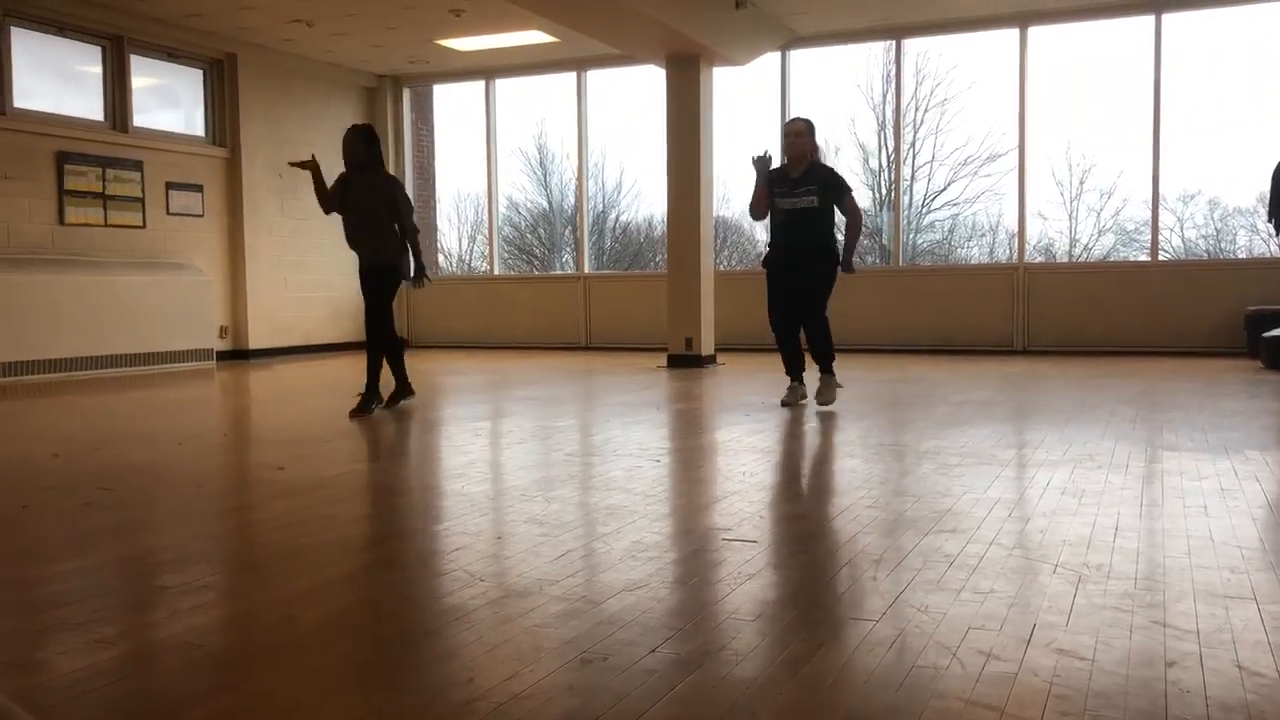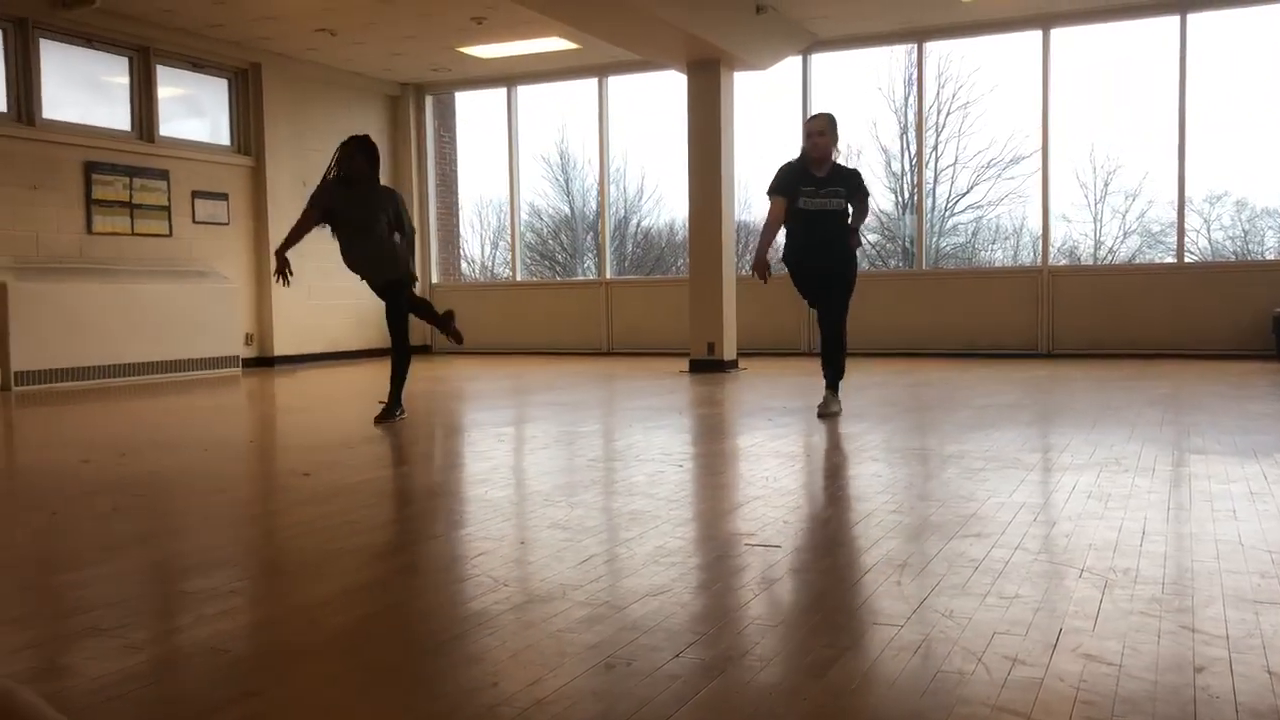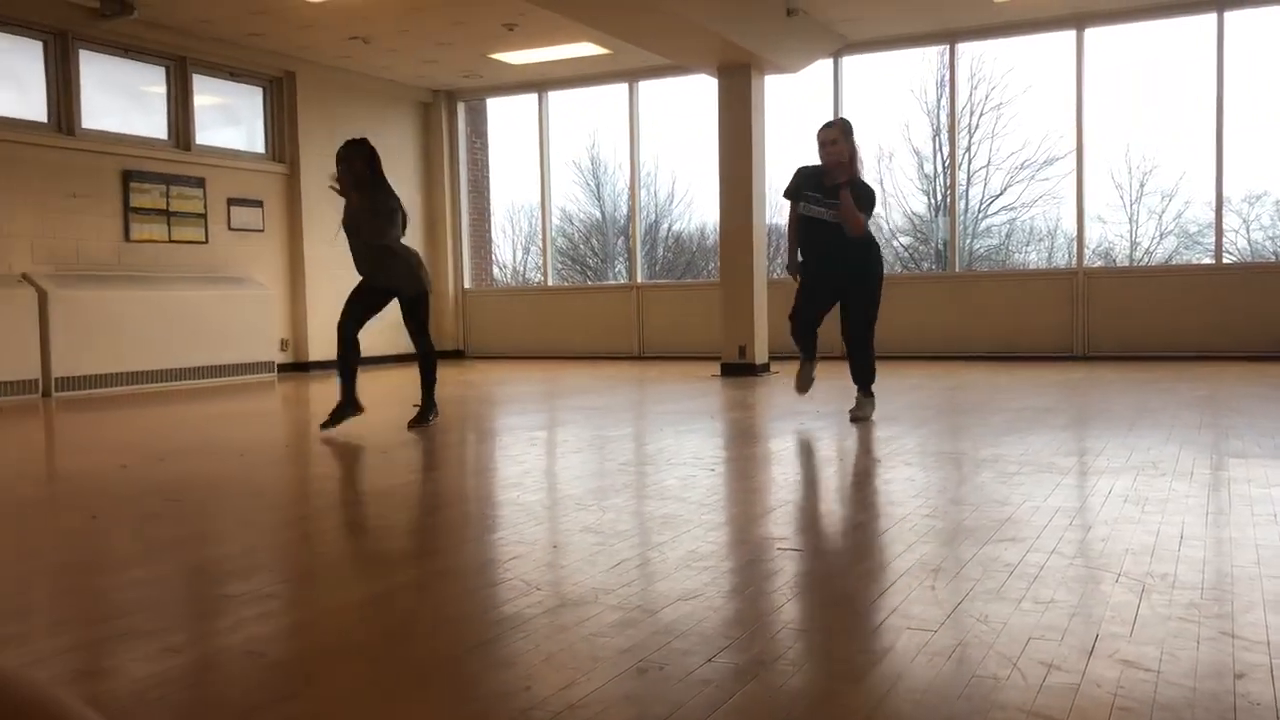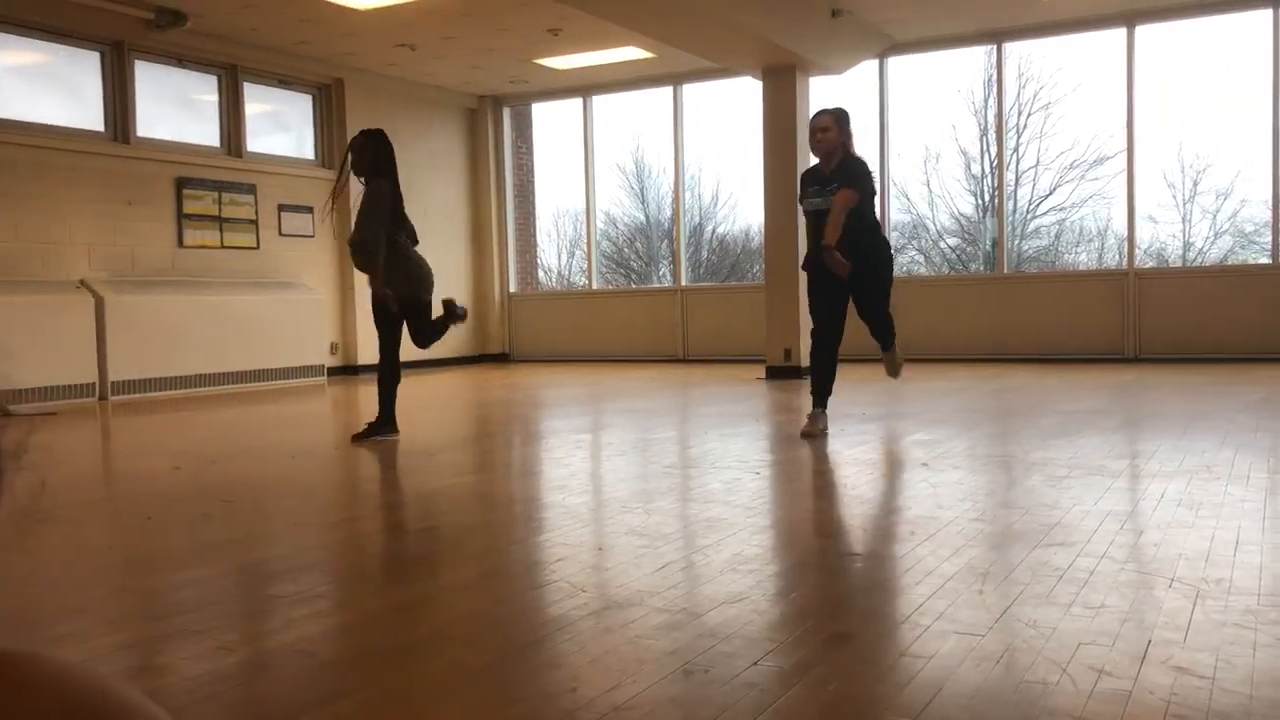
dt=0.4s
person 1, frame 1
left shoulder: (826, 177)
right shoulder: (773, 177)
left elbow: (854, 216)
right elbow: (758, 214)
left wrist: (847, 254)
right wrist: (760, 179)
left hip: (818, 262)
right hip: (780, 261)
left knee: (812, 317)
right knee: (781, 324)
left ankle: (827, 375)
right ankle: (796, 382)
person 1, frame 2
left shoulder: (849, 177)
right shoulder: (789, 174)
left elbow: (862, 207)
right elbow: (776, 214)
left wrist: (855, 230)
right wrist: (761, 253)
left hip: (839, 261)
right hip: (802, 259)
left knee: (833, 322)
right knee: (822, 308)
left ankle: (832, 392)
person 1, frame 3
left shoulder: (863, 192)
right shoulder: (805, 179)
left elbow: (857, 230)
right elbow: (794, 218)
left wrist: (843, 190)
right wrist: (792, 257)
left hip: (860, 272)
right hip: (817, 269)
left knee: (857, 335)
right knee: (800, 321)
left ankle: (865, 395)
right ankle: (808, 359)
person 1, frame 4
left shoulder: (855, 171)
right shoulder: (809, 178)
left elbow: (840, 207)
left wrist: (829, 246)
right wrist: (818, 252)
left hip: (868, 260)
right hip: (827, 265)
left knee: (876, 320)
right knee: (824, 336)
left ankle: (889, 347)
right ankle: (819, 410)
person 2, frame 1
left shoulder: (388, 184)
right shoulder: (346, 183)
left elbow: (408, 226)
right elbow: (329, 206)
left wrist: (418, 265)
right wrist: (316, 174)
left hip: (389, 262)
right hip: (368, 262)
left knee: (377, 323)
right knee: (381, 323)
left ankle: (370, 394)
right ankle: (402, 384)
person 2, frame 2
left shoulder: (387, 197)
right shoulder: (331, 192)
left elbow: (406, 233)
right elbow: (306, 222)
left wrist: (408, 266)
right wrist: (282, 250)
left hip: (395, 271)
right hip: (371, 274)
left knee: (398, 332)
right knee: (407, 310)
left ankle: (395, 402)
right ankle: (444, 322)
person 2, frame 3
left shoulder: (384, 200)
right shoulder: (354, 198)
left elbow: (384, 238)
left wrist: (356, 201)
left hip: (407, 277)
right hip: (375, 280)
left knee: (421, 341)
right knee: (346, 329)
left ankle: (429, 406)
right ankle: (349, 399)
person 2, frame 4
left shoulder: (379, 189)
right shoulder: (376, 190)
left elbow: (376, 235)
left wrist: (377, 279)
left hip: (408, 278)
right hip: (388, 281)
left knee: (422, 337)
right knee: (388, 349)
left ankle: (450, 314)
right ankle: (386, 420)
